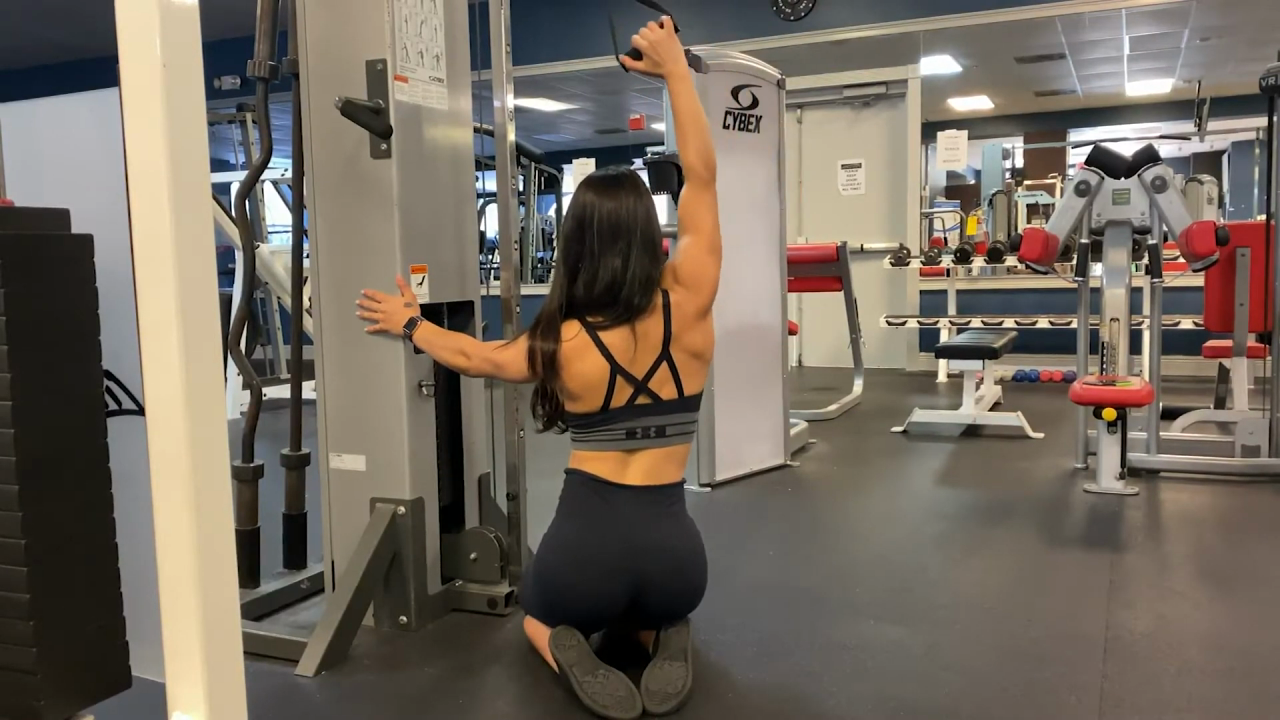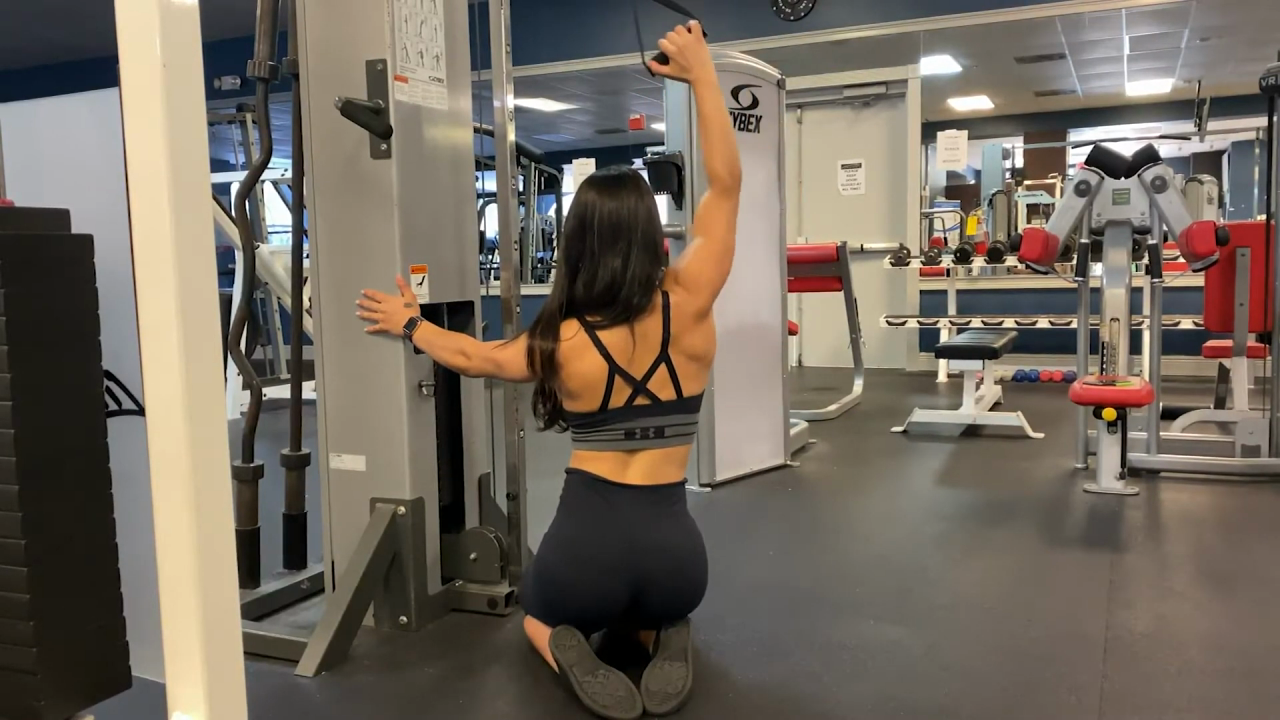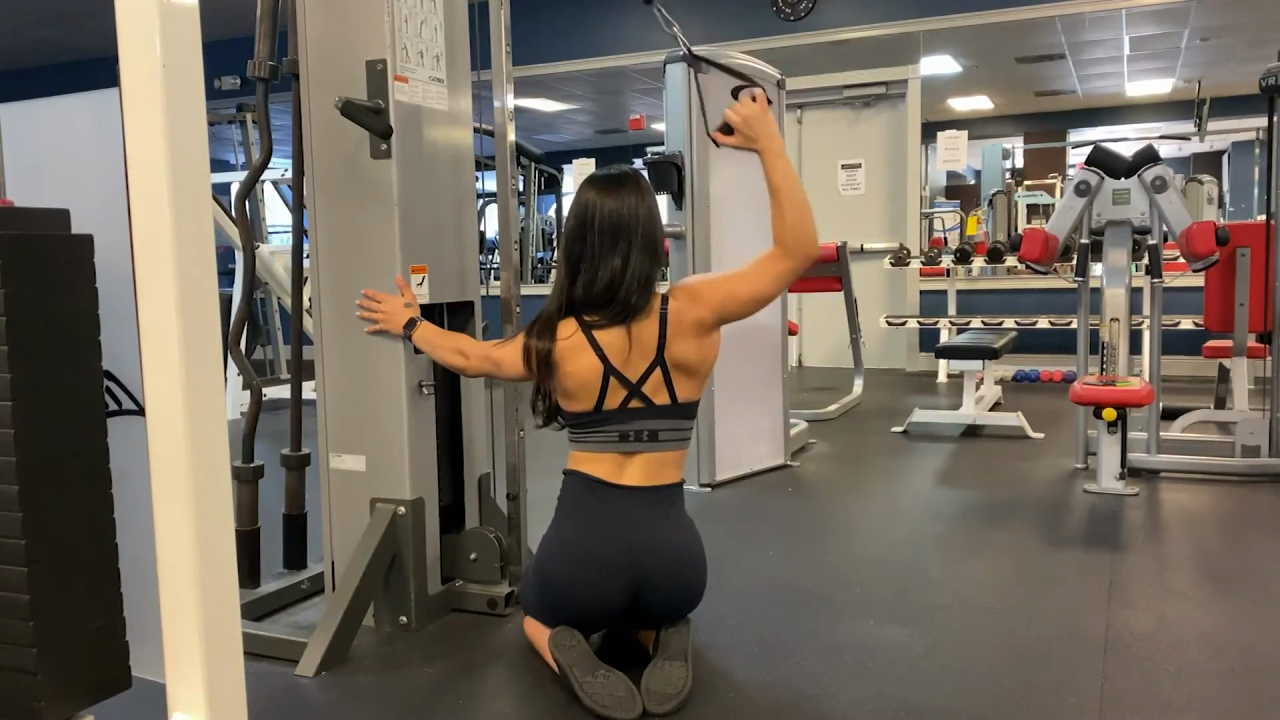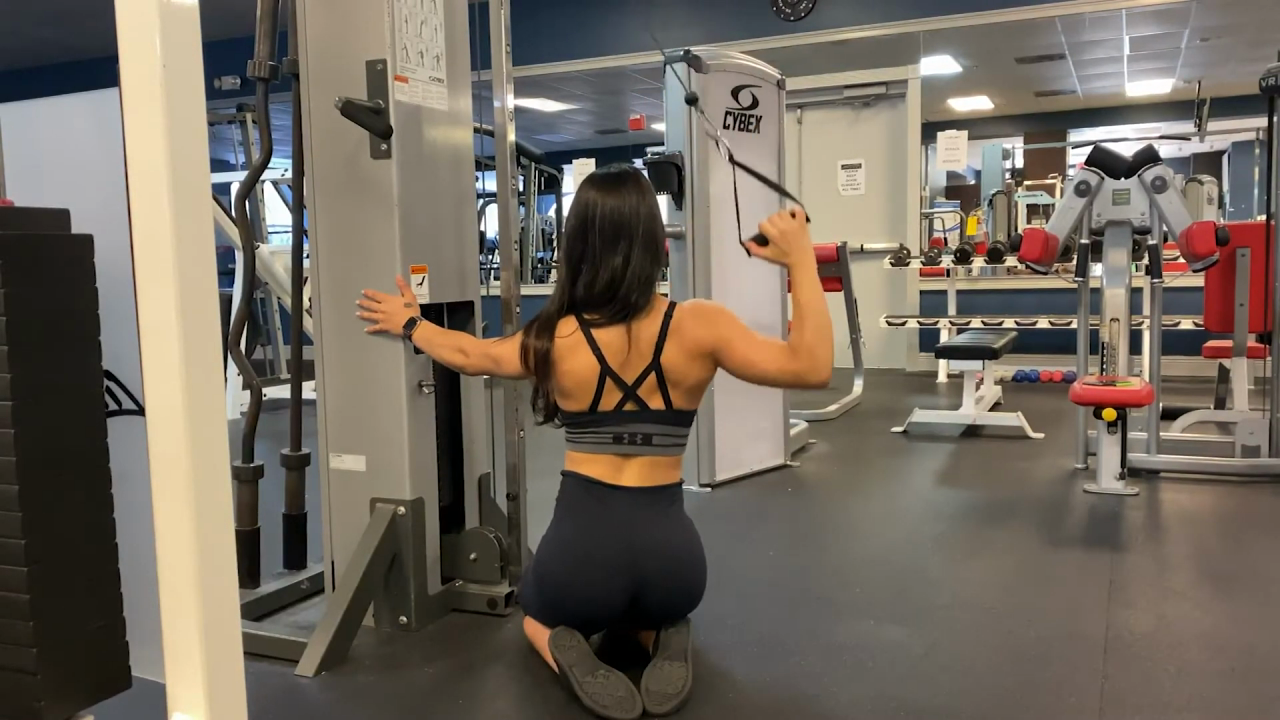
dt=0.4s
person 1, frame 1
left shoulder: (560, 343)
right shoulder: (688, 308)
left elbow: (477, 357)
right elbow: (701, 175)
left wrist: (408, 323)
right wrist: (673, 65)
left hip: (584, 543)
right hip: (670, 548)
left knee: (539, 613)
right knee: (656, 603)
left ankle: (568, 655)
right ankle: (663, 640)
person 1, frame 2
left shoulder: (558, 341)
right shoulder: (688, 308)
left elbow: (475, 357)
right elbow: (726, 185)
left wrist: (410, 324)
right wrist: (702, 73)
left hip: (584, 542)
right hip: (672, 548)
left knee: (539, 614)
right knee: (653, 601)
left ankle: (567, 653)
right ankle: (662, 641)
person 1, frame 3
left shoulder: (556, 339)
right shoulder: (694, 313)
left elbow: (473, 357)
right elbow: (800, 250)
left wrist: (410, 324)
right wrist: (768, 142)
left hip: (583, 545)
right hip: (672, 552)
left knee: (540, 612)
right knee: (652, 595)
left ankle: (567, 655)
right ankle: (663, 641)
person 1, frame 4
left shoulder: (557, 338)
right shoulder: (697, 325)
left elbow: (472, 354)
right elbow: (813, 368)
left wrist: (409, 324)
right wrist: (802, 257)
left hip: (581, 549)
right hip: (671, 553)
left knee: (539, 613)
right knee: (652, 604)
left ankle: (566, 656)
right ankle: (662, 640)
